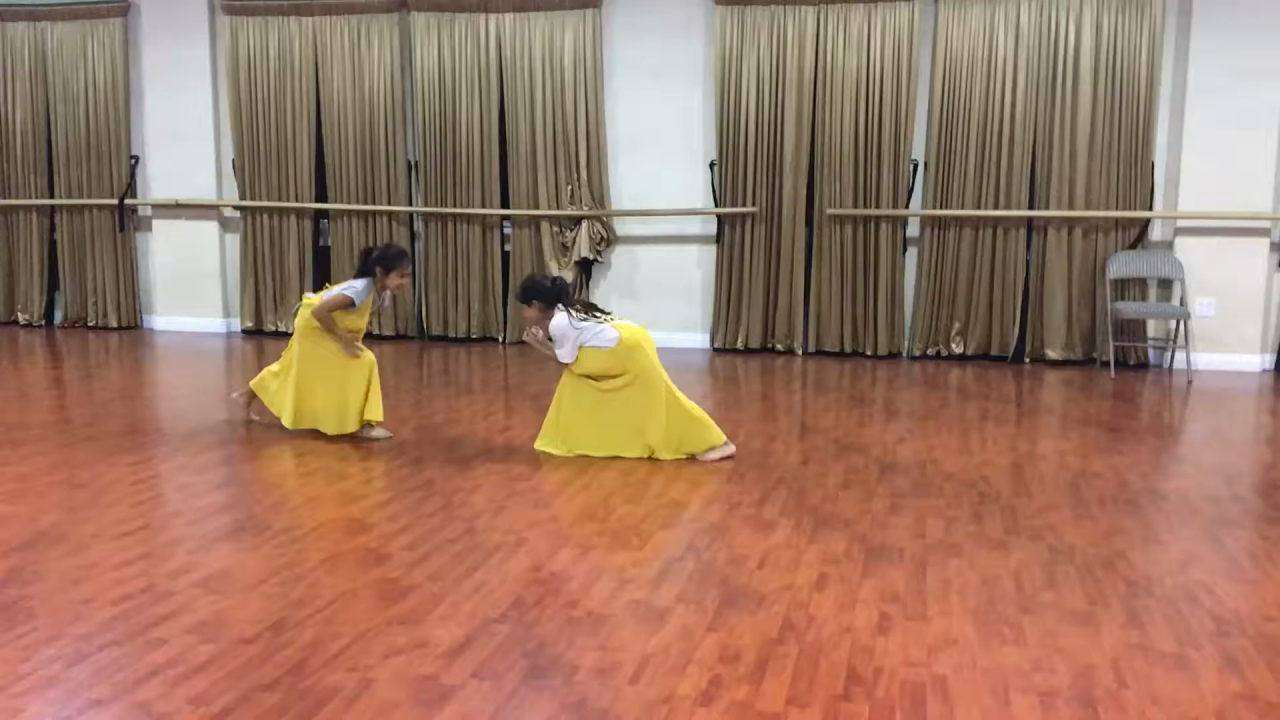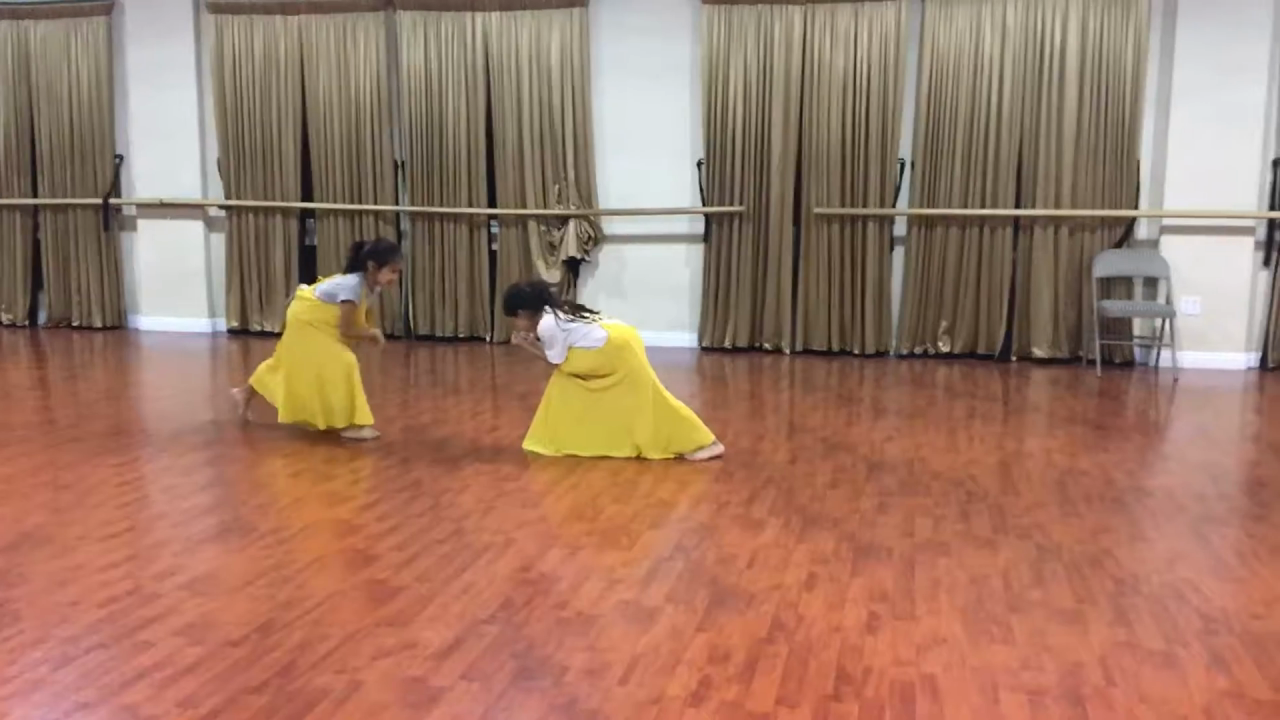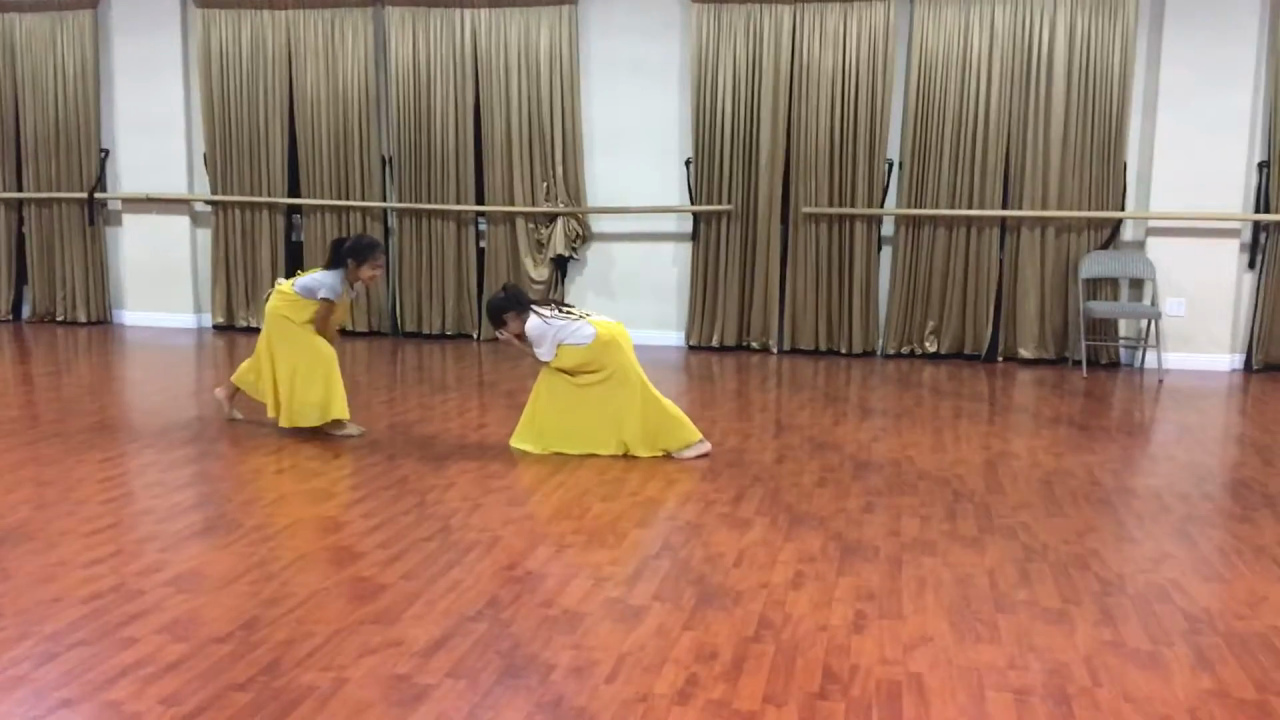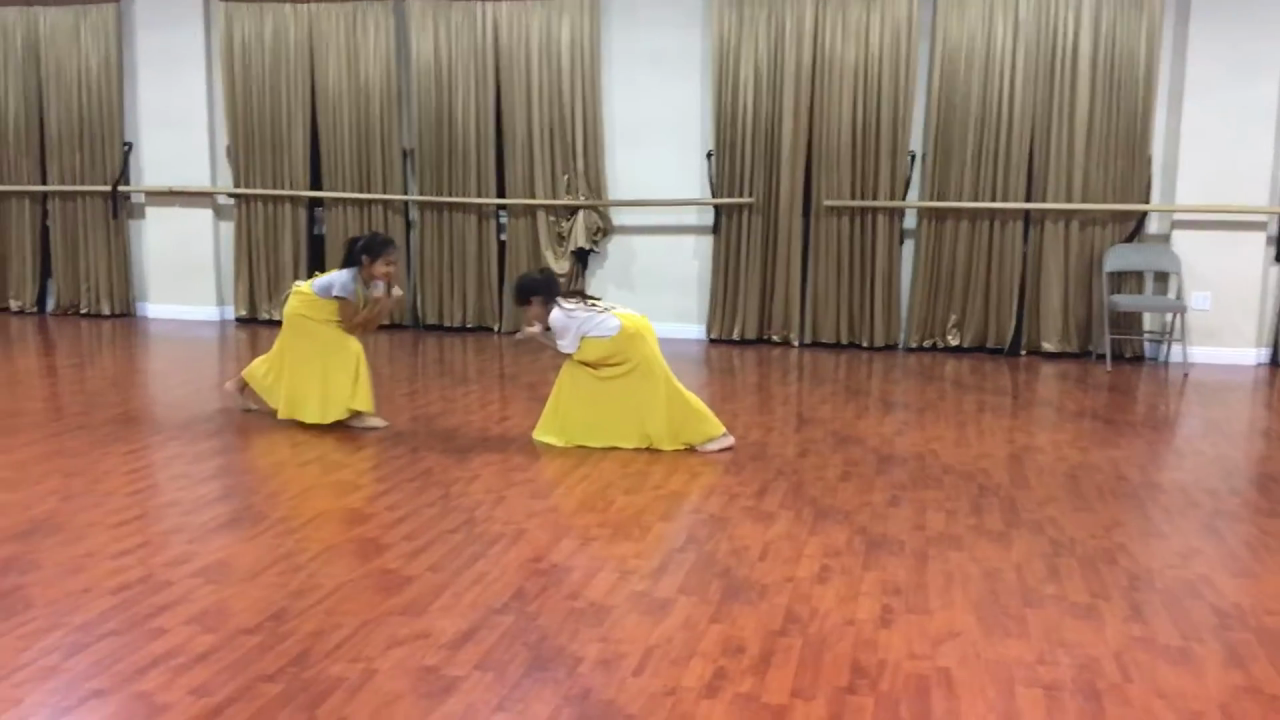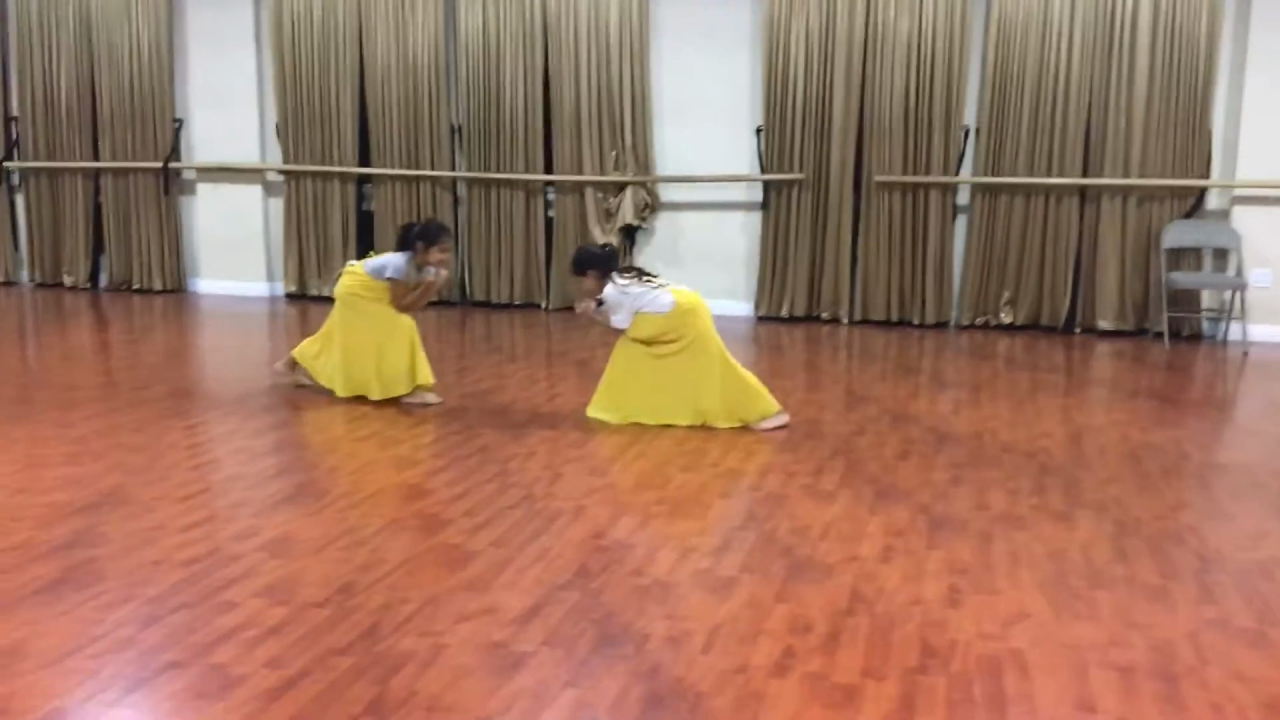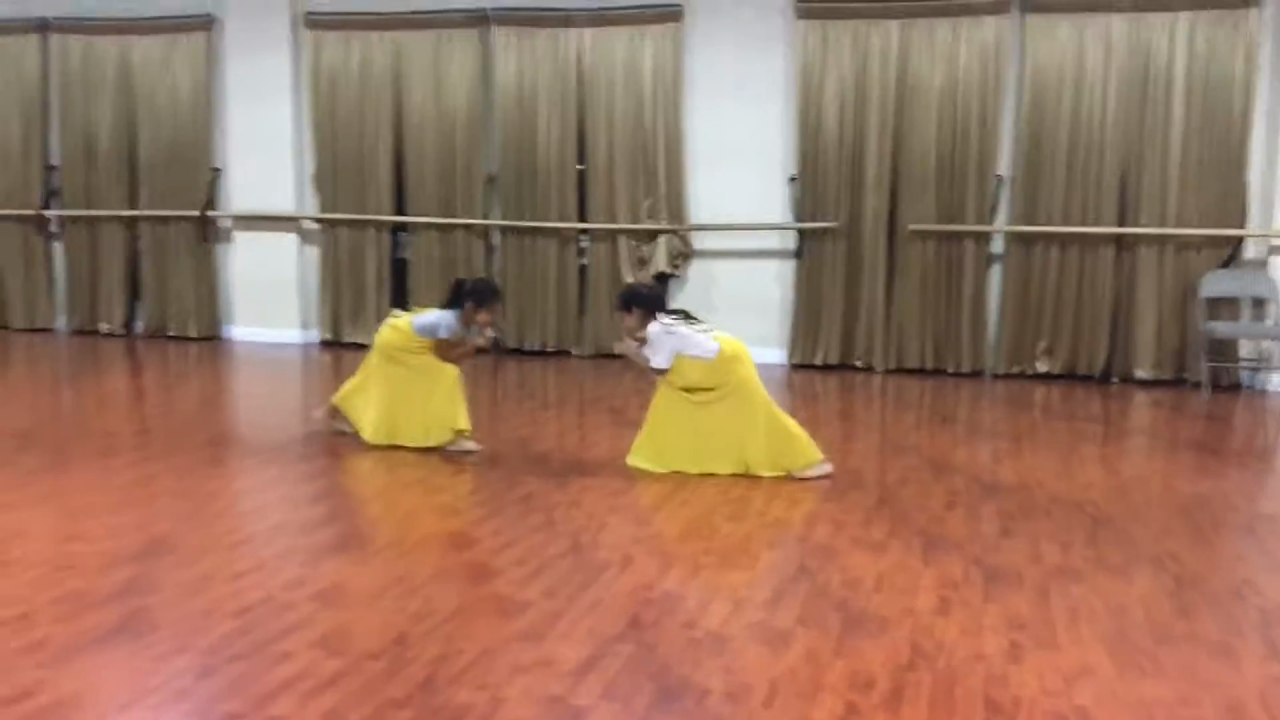
dt=0.3s
person 1, frame 1
left shoulder: (558, 324)
right shoulder: (565, 312)
left elbow: (567, 360)
right elbow: (571, 350)
left wrist: (536, 344)
right wrist: (544, 340)
left hip: (629, 349)
right hip: (622, 346)
left knee: (660, 398)
right knee: (574, 382)
left ankle: (715, 443)
right ankle: (574, 439)
person 1, frame 2
left shoulder: (546, 326)
right shoulder: (553, 314)
left elbow: (557, 361)
right elbow: (561, 351)
left wrist: (527, 345)
right wrist: (533, 342)
left hip: (618, 348)
right hip: (611, 345)
left knee: (648, 398)
right knee: (564, 383)
left ankle: (703, 443)
right ankle: (564, 438)
person 1, frame 3
left shoulder: (534, 325)
right shoulder: (538, 313)
left elbow: (546, 358)
right elbow: (549, 349)
left wrist: (515, 343)
right wrist: (520, 340)
left hip: (606, 344)
right hip: (600, 341)
left knee: (638, 396)
right knee: (552, 379)
left ankle: (690, 441)
right ankle: (552, 436)
person 1, frame 4
left shoulder: (557, 317)
right shoulder: (564, 304)
left elbow: (569, 351)
right elbow: (572, 341)
left wrist: (538, 335)
right wrist: (542, 332)
left hip: (630, 337)
right hip: (623, 335)
left knee: (660, 389)
right knee: (576, 372)
left ankle: (713, 435)
right ankle: (575, 428)
person 1, frame 5
left shoulder: (612, 290)
right shoulder: (620, 279)
left elbow: (622, 327)
right elbow: (627, 311)
left wrist: (592, 312)
right wrist: (598, 305)
left hip: (684, 315)
right hip: (677, 314)
left knee: (715, 366)
right knee: (629, 348)
left ankle: (767, 413)
right ankle: (626, 405)
person 1, frame 6
left shoulder: (656, 330)
right shoulder: (664, 322)
left elbow: (660, 369)
left wrist: (632, 353)
right wrist: (638, 345)
left hip: (727, 363)
right hip: (719, 360)
left knee: (758, 413)
right knee: (670, 395)
left ankle: (809, 462)
person 2, frame 1
left shoulder: (382, 293)
right shoulder: (360, 290)
left elbow: (359, 320)
right elbow: (319, 311)
left wrist: (353, 339)
right wrist: (344, 339)
left hip: (329, 328)
right hip: (314, 324)
left knee: (294, 368)
right knee: (362, 362)
left ankle: (248, 395)
right ankle: (361, 424)
person 2, frame 2
left shoulder: (372, 285)
right shoulder: (354, 286)
left elbow: (363, 316)
right elbow: (348, 330)
left wrist: (370, 333)
right wrist: (371, 332)
left hip: (311, 318)
right hip: (307, 318)
left knee: (291, 363)
right knee: (341, 363)
left ankle: (246, 394)
right ankle: (348, 424)
person 2, frame 3
left shoulder: (350, 280)
right shoulder: (334, 284)
left elbow: (335, 316)
right elbow: (322, 328)
left wrist: (334, 333)
right wrist: (333, 340)
left hip: (295, 313)
right hip: (285, 312)
left knee: (268, 360)
right knee: (320, 358)
left ankle: (228, 392)
right ankle: (331, 421)
person 2, frame 4
left shoulder: (376, 283)
right shoulder: (346, 281)
left elbow: (368, 325)
right elbow: (350, 325)
left wrist: (389, 303)
right wrist: (376, 303)
left hip: (313, 314)
right hip: (304, 313)
left knee: (284, 358)
right knee: (347, 351)
left ankle: (239, 385)
right ankle: (354, 413)
person 2, frame 5
left shoulder: (426, 268)
right shoulder: (399, 264)
left elbow: (415, 304)
right elbow: (401, 305)
left wrist: (437, 285)
right wrist: (427, 286)
left hip: (369, 294)
right hip: (355, 292)
left knee: (339, 336)
right knee: (400, 327)
left ankle: (291, 365)
right ankle: (409, 389)
person 2, frame 6
left shoulder: (469, 324)
right shoulder: (450, 323)
left elbow: (455, 354)
right elbow: (446, 357)
left wrist: (479, 343)
right wrist: (474, 345)
left hip: (396, 341)
right hip: (397, 343)
left knee: (372, 383)
right knee: (445, 376)
left ankle: (334, 412)
right ankle: (449, 436)
